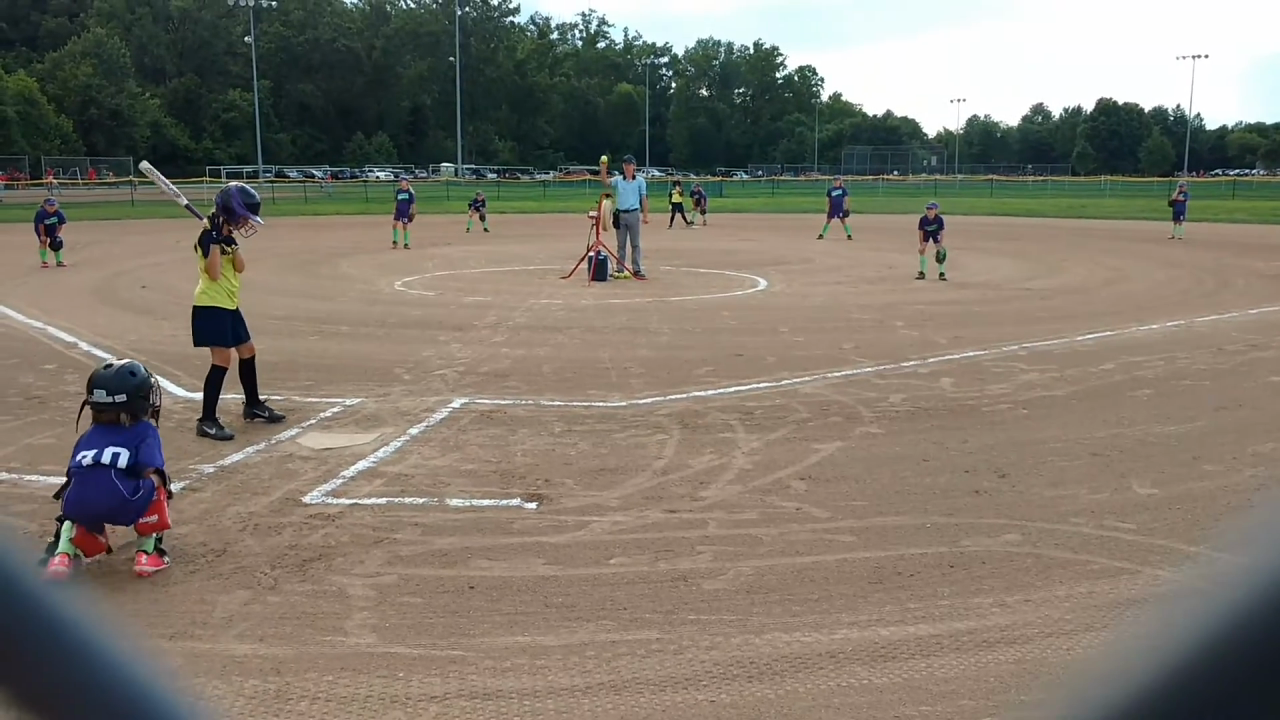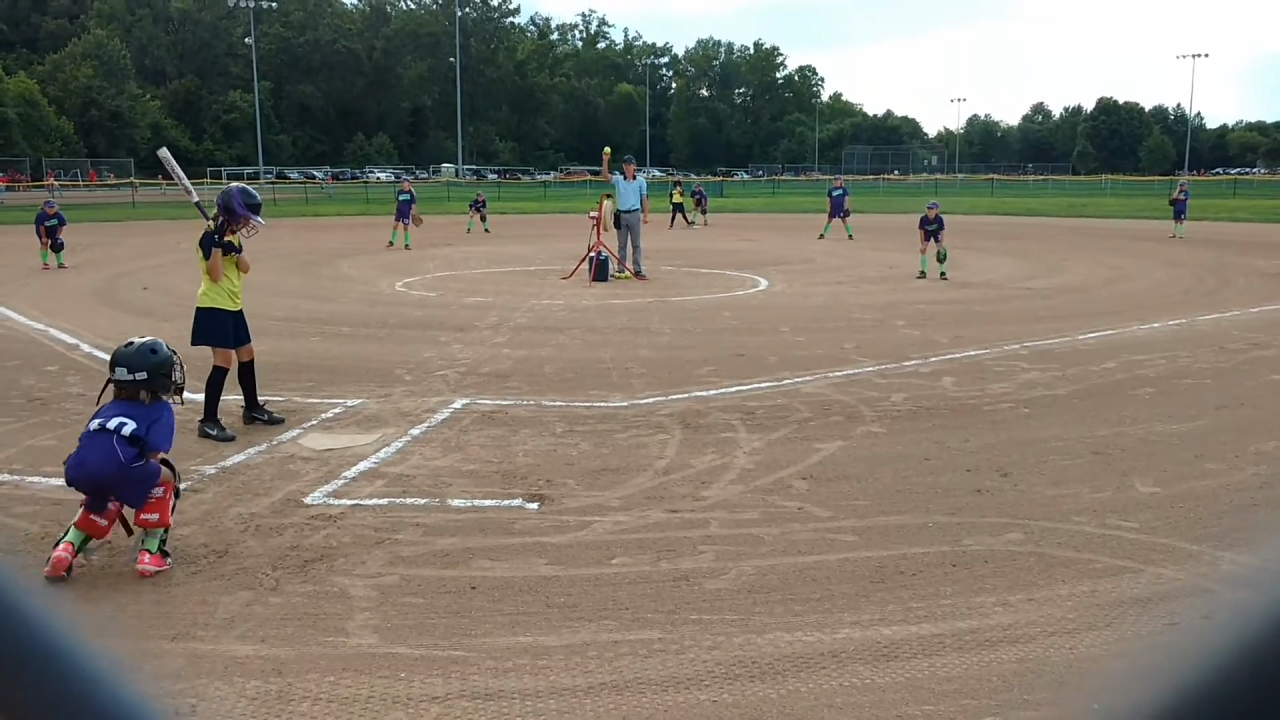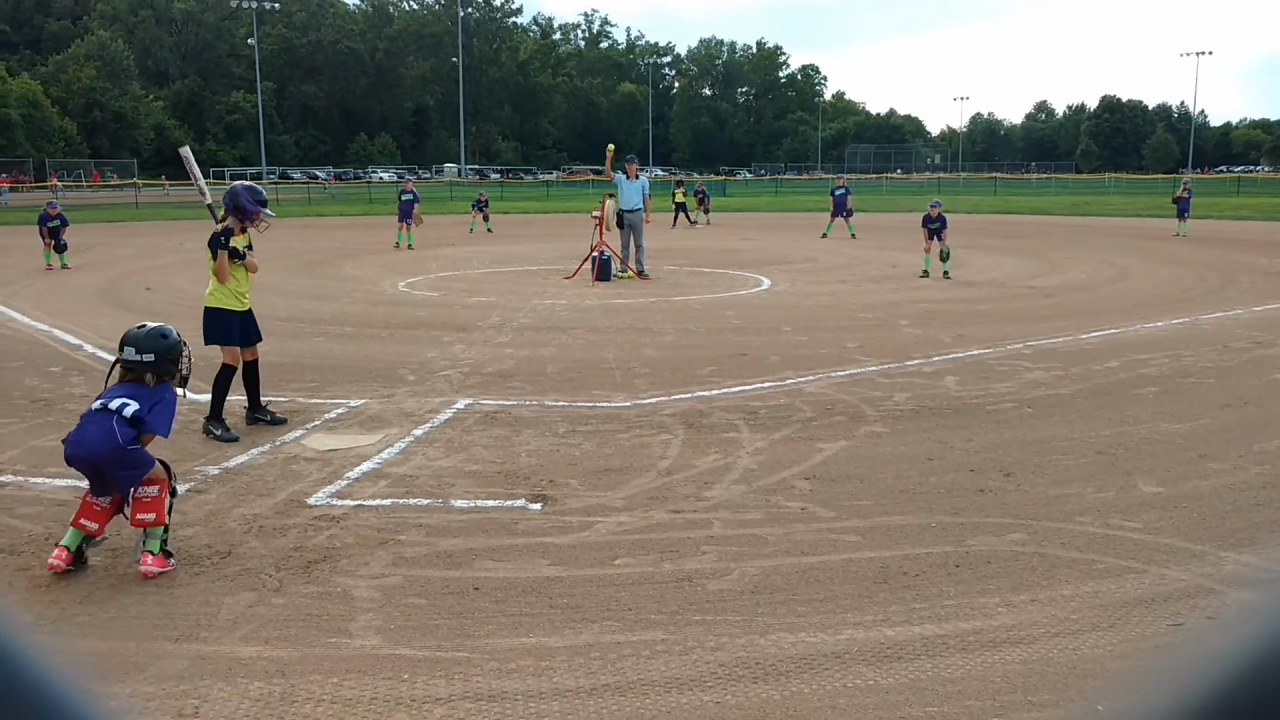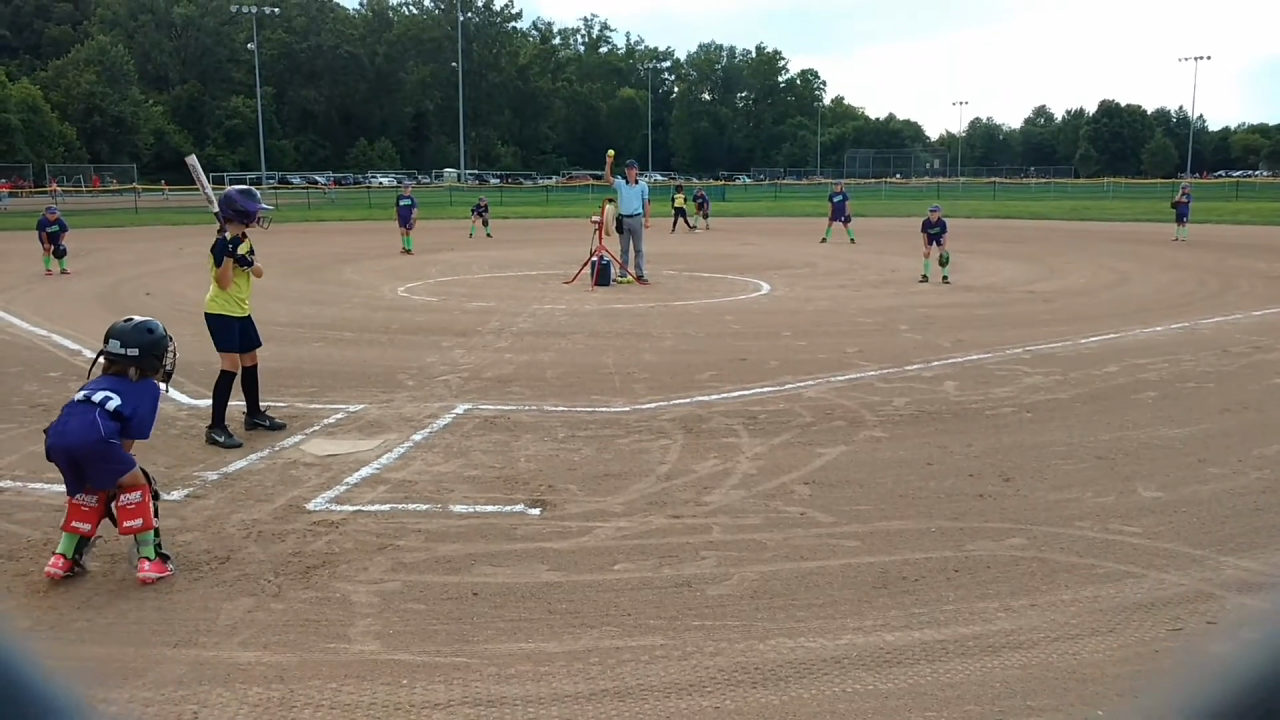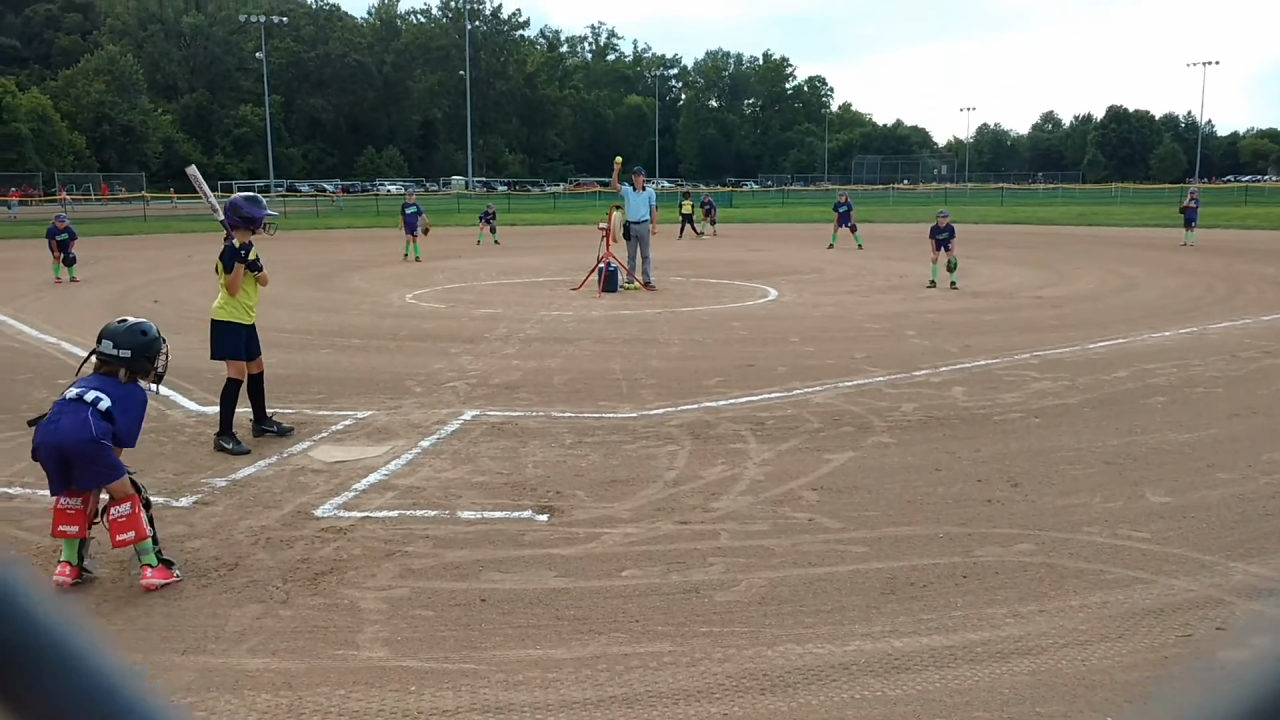
dt=0.2s
person 1, frame 1
left shoulder: (228, 234)
right shoulder: (208, 236)
left elbow: (240, 268)
right elbow: (213, 274)
left wrist: (232, 245)
right wrist: (214, 240)
left hip: (229, 304)
right hip: (212, 305)
left knee: (247, 352)
right knee: (222, 360)
left ankle: (253, 405)
right ankle: (207, 420)
person 1, frame 2
left shoulder: (233, 235)
right shoulder: (209, 237)
left elbow: (245, 268)
right elbow: (215, 276)
left wrist: (237, 251)
right wrist: (217, 243)
left hip: (233, 305)
right hip: (215, 306)
left knee: (246, 355)
right knee: (223, 361)
left ankle: (252, 408)
right ankle: (208, 421)
person 1, frame 3
left shoulder: (244, 234)
right shoulder: (219, 238)
left elbow: (254, 268)
right elbow: (222, 277)
left wrist: (241, 256)
right wrist: (223, 247)
left hip: (242, 305)
right hip: (222, 306)
left knee: (251, 355)
right knee: (232, 360)
left ankle: (255, 409)
right ankle: (214, 420)
person 1, frame 4
left shoulder: (244, 239)
right shoulder: (221, 244)
left elbow: (259, 272)
right elbow: (223, 284)
left wrist: (249, 263)
right wrist: (229, 254)
left hip: (240, 310)
right hip: (221, 311)
left knee: (250, 360)
right knee: (230, 366)
left ankle: (254, 414)
right ankle: (216, 428)
person 1, frame 5
left shoulder: (248, 247)
right shoulder: (231, 251)
left elbow: (264, 281)
right elbow: (232, 290)
left wrist: (257, 268)
right wrist: (239, 260)
left hip: (246, 318)
right hip: (229, 319)
left knee: (256, 367)
right knee: (237, 373)
left ankle: (261, 420)
right ankle: (224, 435)
person 2, frame 1
left shoulder: (89, 435)
right shoulder: (145, 430)
left elbow: (74, 477)
right elbow: (148, 470)
left hip: (77, 506)
right hip: (119, 505)
right knee: (156, 481)
left ankle: (61, 557)
right ankle: (147, 553)
person 2, frame 2
left shoulder: (109, 407)
right shoulder: (161, 409)
right elbow: (152, 452)
left hip: (79, 468)
right hip: (116, 463)
left knee: (102, 495)
right knee: (165, 477)
left ankle: (66, 548)
right ankle: (151, 553)
person 2, frame 3
left shoulder: (115, 389)
right shoulder: (165, 393)
right elbow: (147, 435)
right wrist: (130, 467)
left hip: (76, 444)
right hip: (112, 442)
left knee: (104, 487)
right knee: (158, 478)
left ankle: (67, 551)
right ankle: (153, 553)
person 2, frame 4
left shoulder: (98, 382)
right shoulder: (148, 389)
right elbow: (128, 438)
right wrist: (115, 468)
left hip: (58, 436)
right hip: (93, 437)
left knee: (90, 488)
right knee: (138, 486)
left ankle: (63, 558)
right ankle: (150, 559)
person 2, frame 5
left shoulder: (86, 381)
right shoulder: (135, 393)
right elbow: (117, 446)
right wrist: (97, 486)
left hip: (46, 435)
right hip: (85, 436)
left knee: (75, 491)
right knee: (127, 495)
left ankle: (69, 565)
right ankle: (152, 567)
